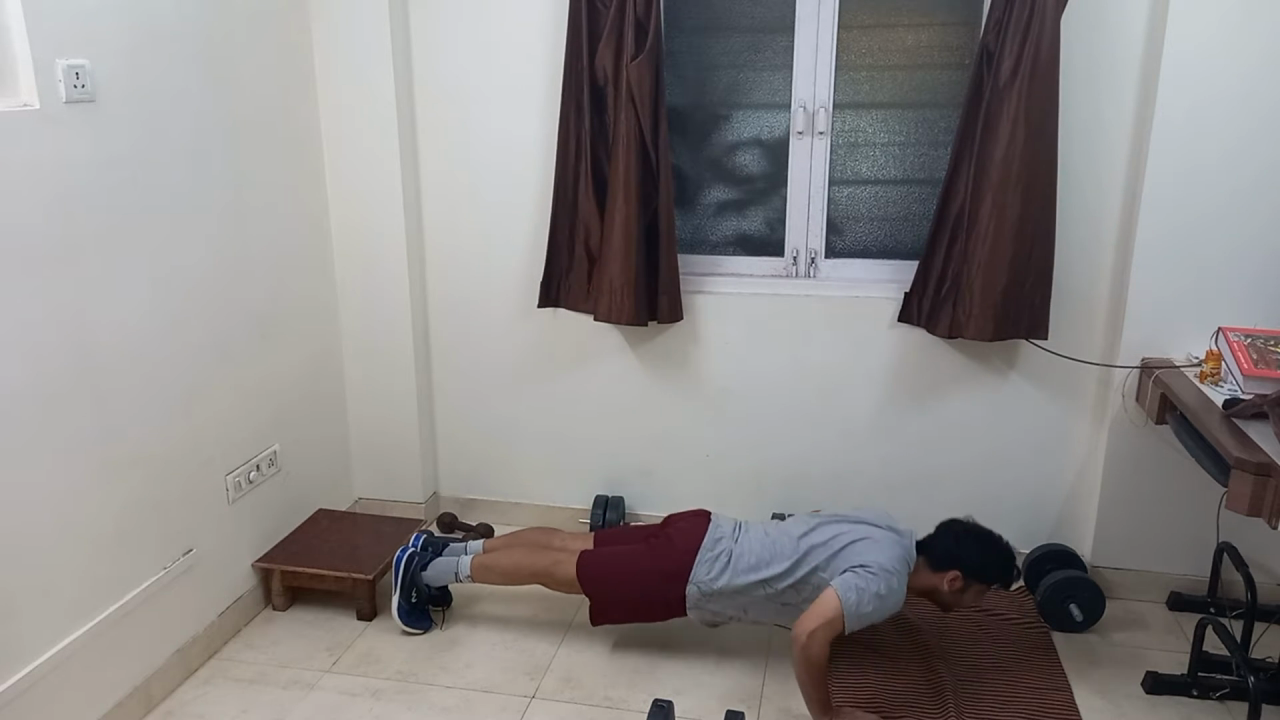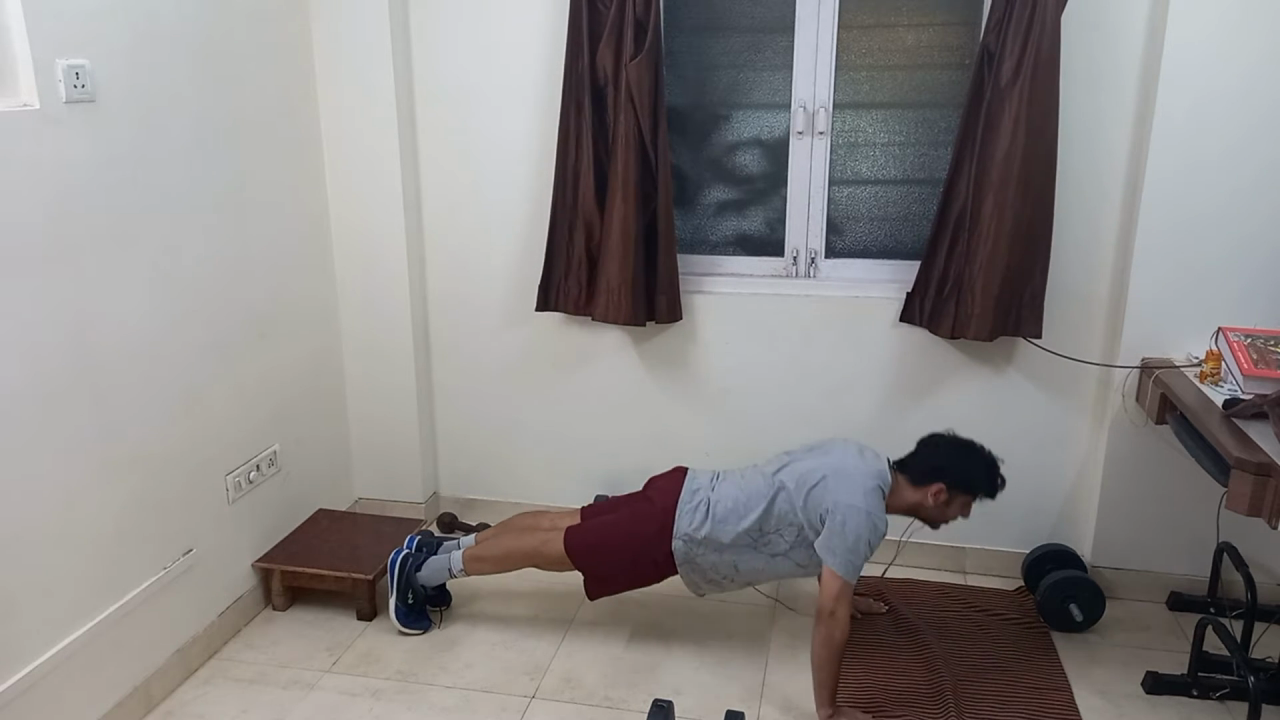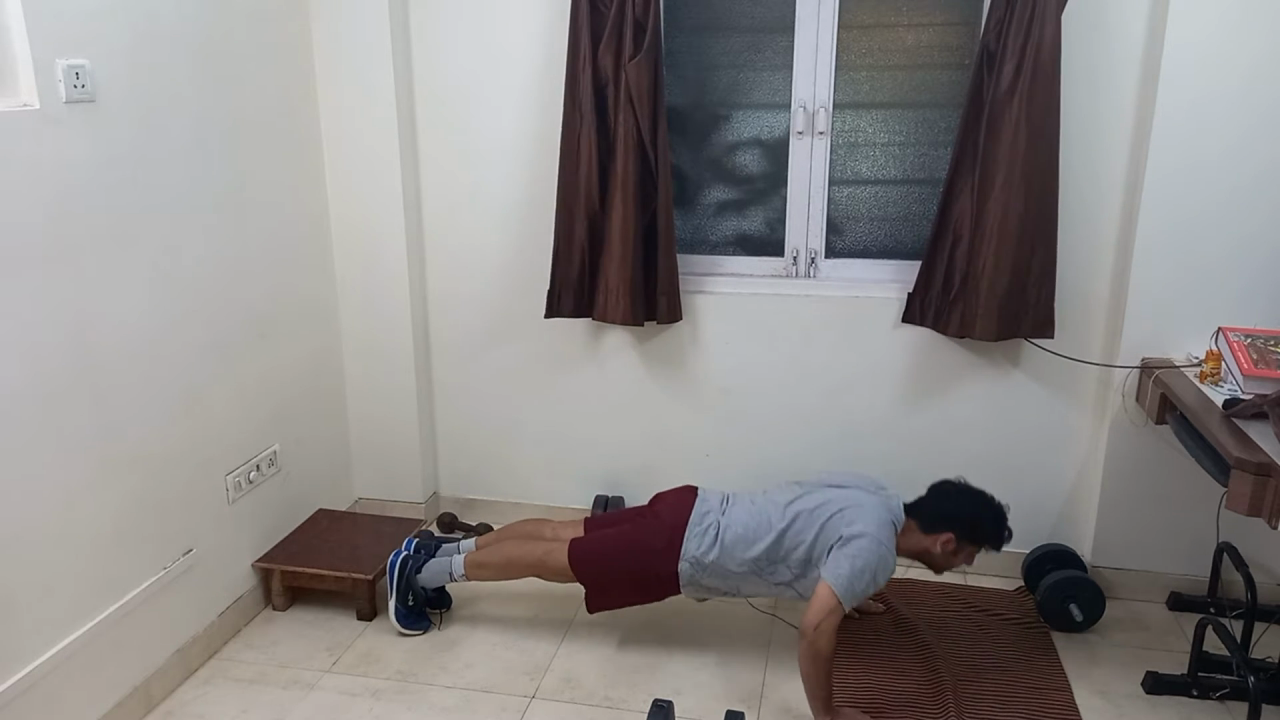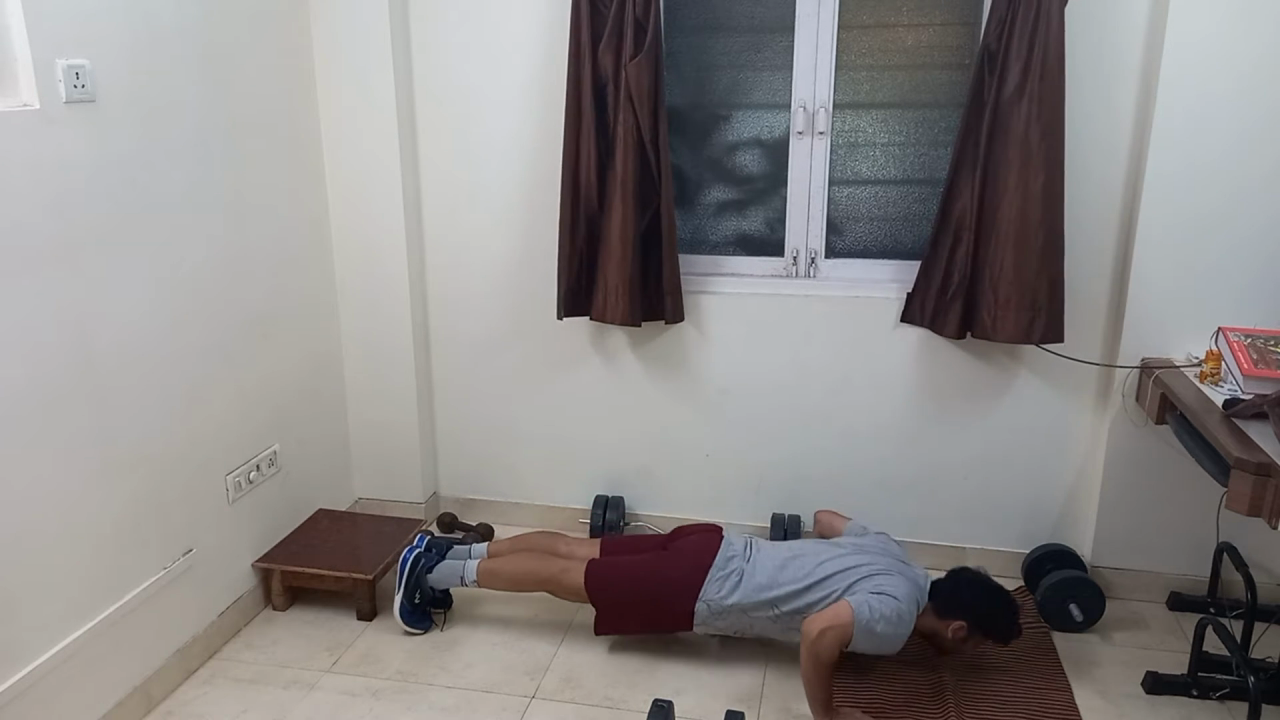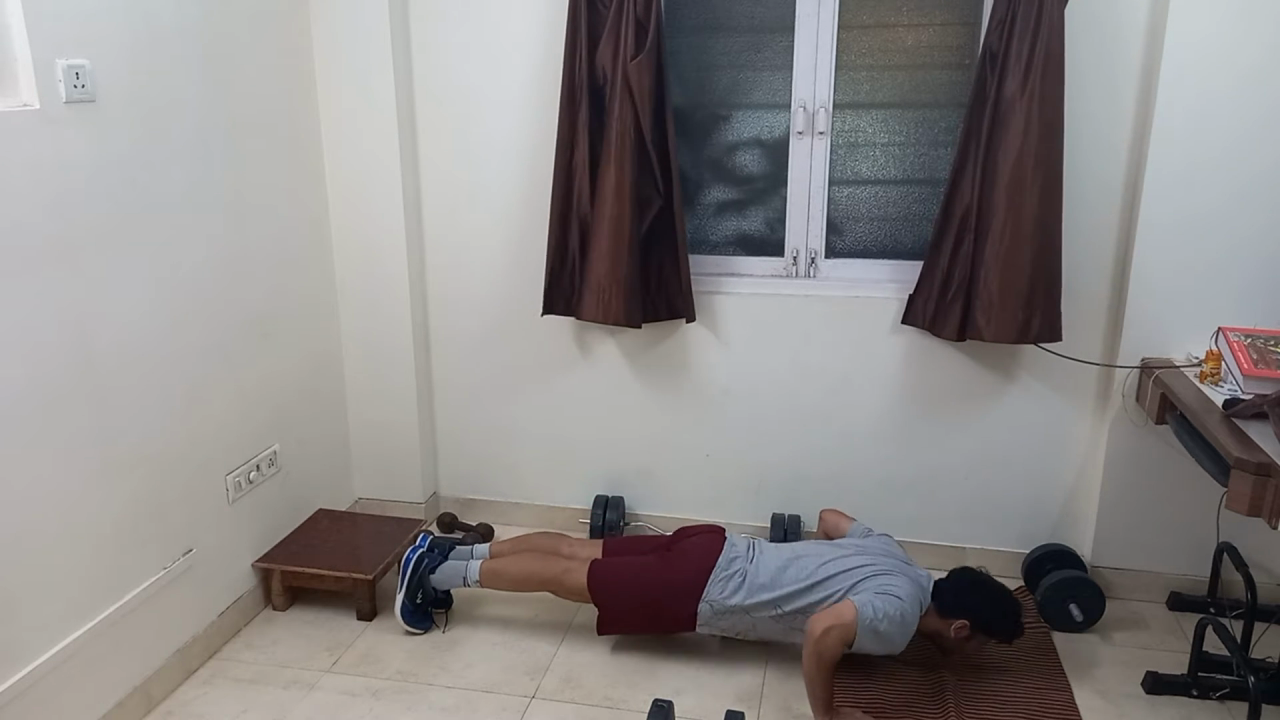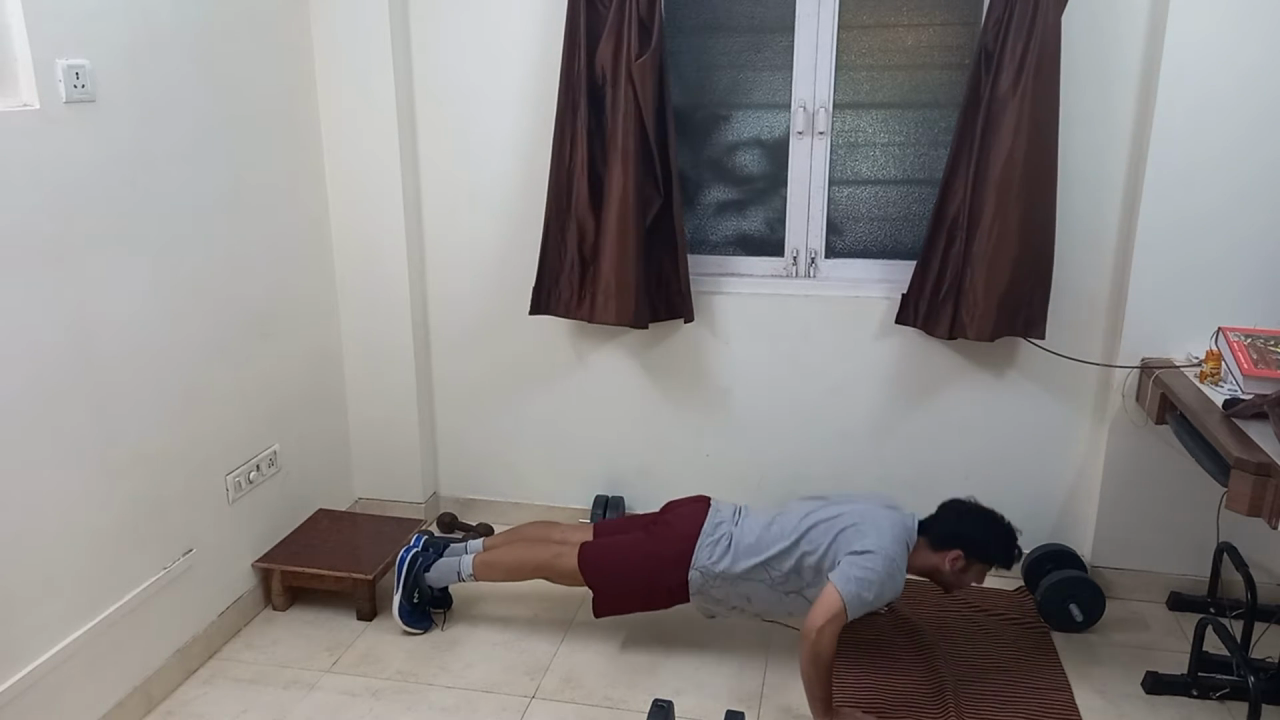
dt=0.4s
person 1, frame 1
left shoulder: (891, 532)
right shoulder: (885, 582)
right elbow: (807, 633)
left hip: (705, 536)
right hip: (693, 577)
left knee: (569, 544)
right knee: (559, 569)
left ankle: (446, 550)
right ankle: (433, 569)
person 1, frame 2
left shoulder: (865, 460)
right shoulder: (862, 511)
right elbow: (830, 617)
left wrist: (841, 587)
left hip: (685, 496)
right hip: (679, 534)
left knee: (559, 526)
right knee: (549, 550)
left ankle: (439, 547)
right ankle: (427, 568)
person 1, frame 3
left shoulder: (875, 497)
right shoulder: (876, 545)
right elbow: (815, 628)
left wrist: (844, 595)
left hip: (692, 513)
right hip: (683, 552)
left knee: (558, 534)
right knee: (553, 561)
left ankle: (440, 551)
right ankle: (426, 570)
person 1, frame 4
left shoulder: (891, 558)
right shoulder: (894, 615)
left elbow: (824, 517)
right elbow: (818, 635)
left hip: (715, 550)
right hip: (702, 590)
left knee: (576, 552)
right knee: (567, 579)
left ankle: (449, 553)
right ankle: (435, 570)
person 1, frame 5
left shoulder: (893, 558)
right shoulder: (897, 614)
left elbow: (829, 516)
right elbow: (823, 632)
left hip: (718, 552)
right hip: (707, 592)
left knee: (578, 552)
right knee: (569, 579)
left ankle: (452, 554)
right ankle: (437, 572)
person 1, frame 6
left shoulder: (890, 518)
right shoulder: (886, 563)
right elbow: (816, 630)
left wrist: (847, 596)
left hip: (706, 523)
right hip: (694, 562)
left knee: (569, 538)
right knee: (560, 563)
left ankle: (445, 551)
right ankle: (435, 569)
